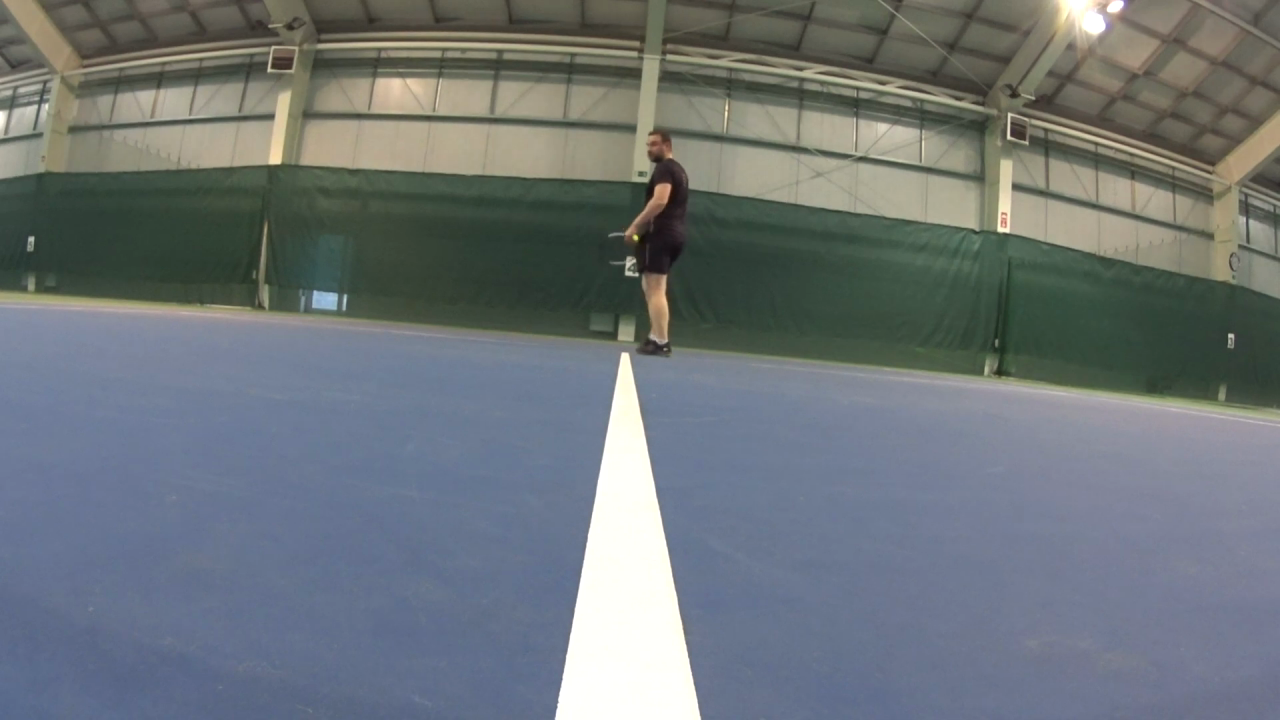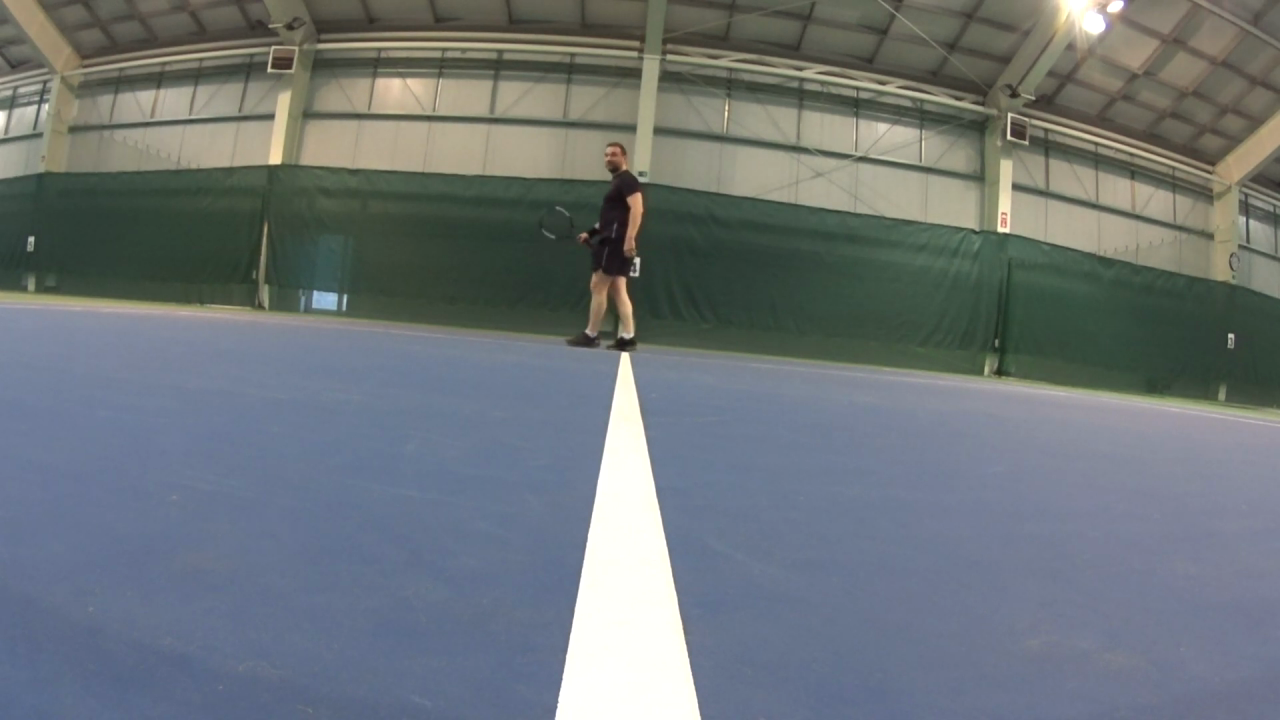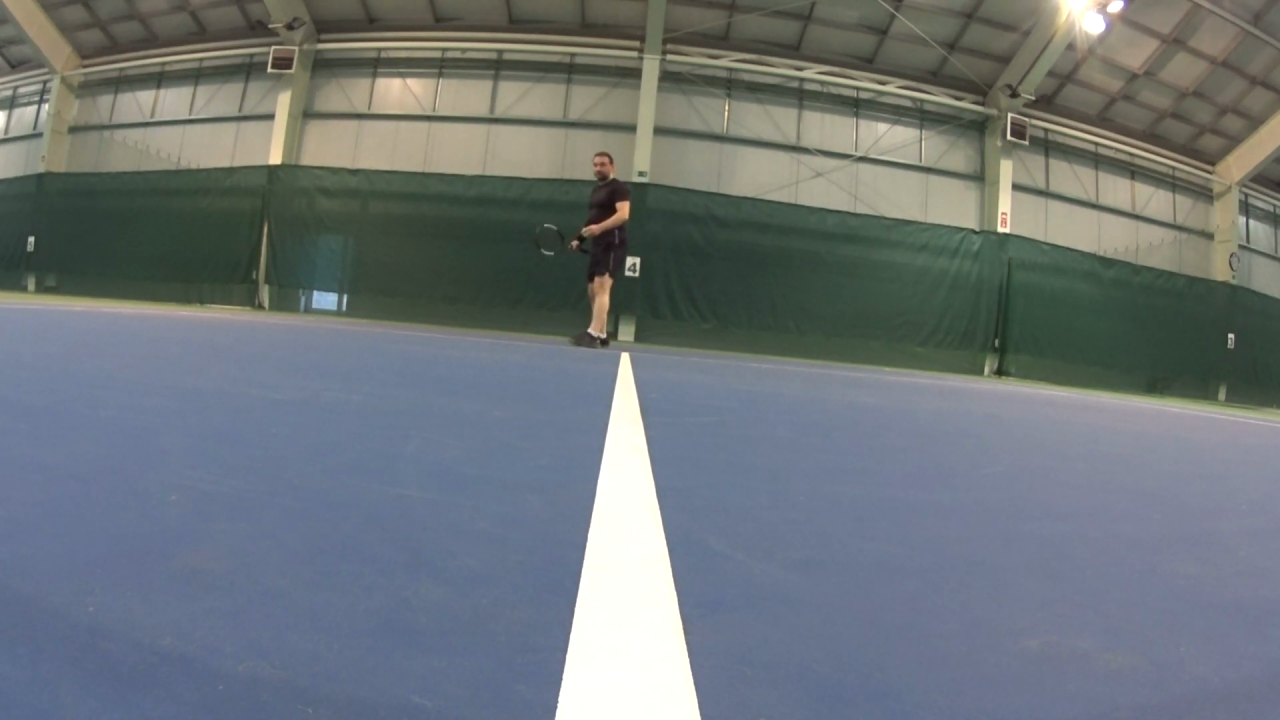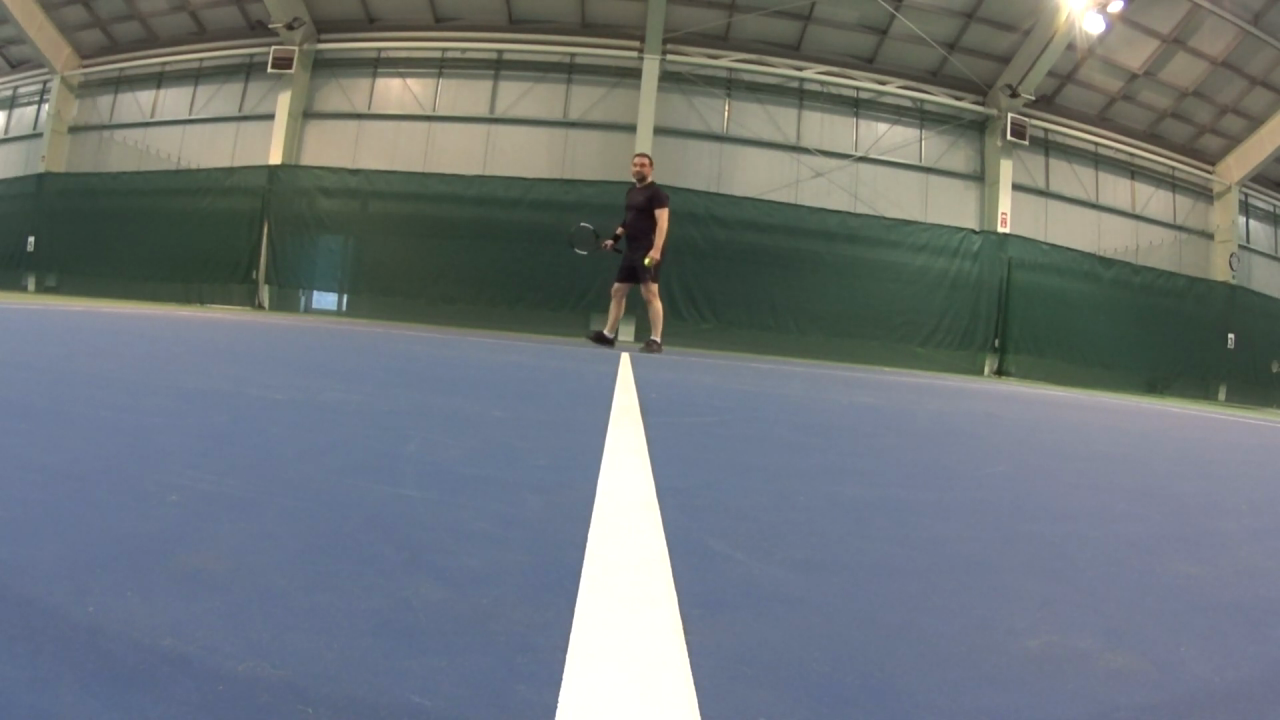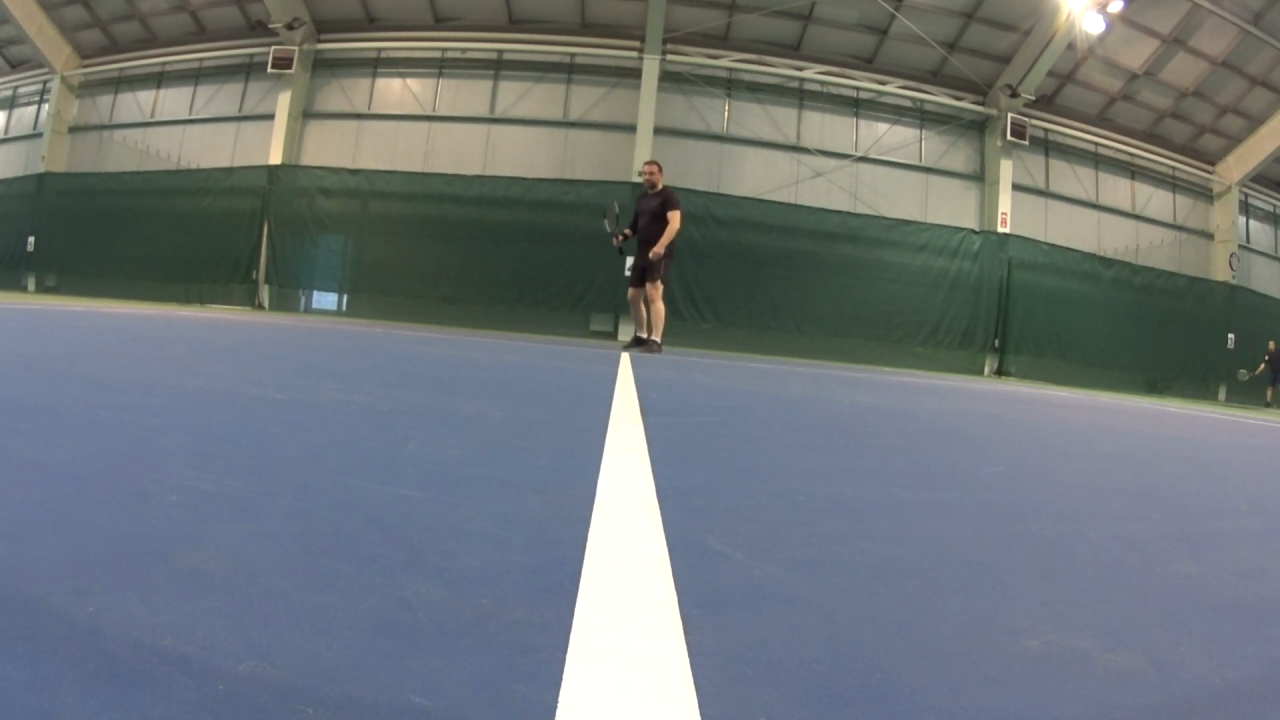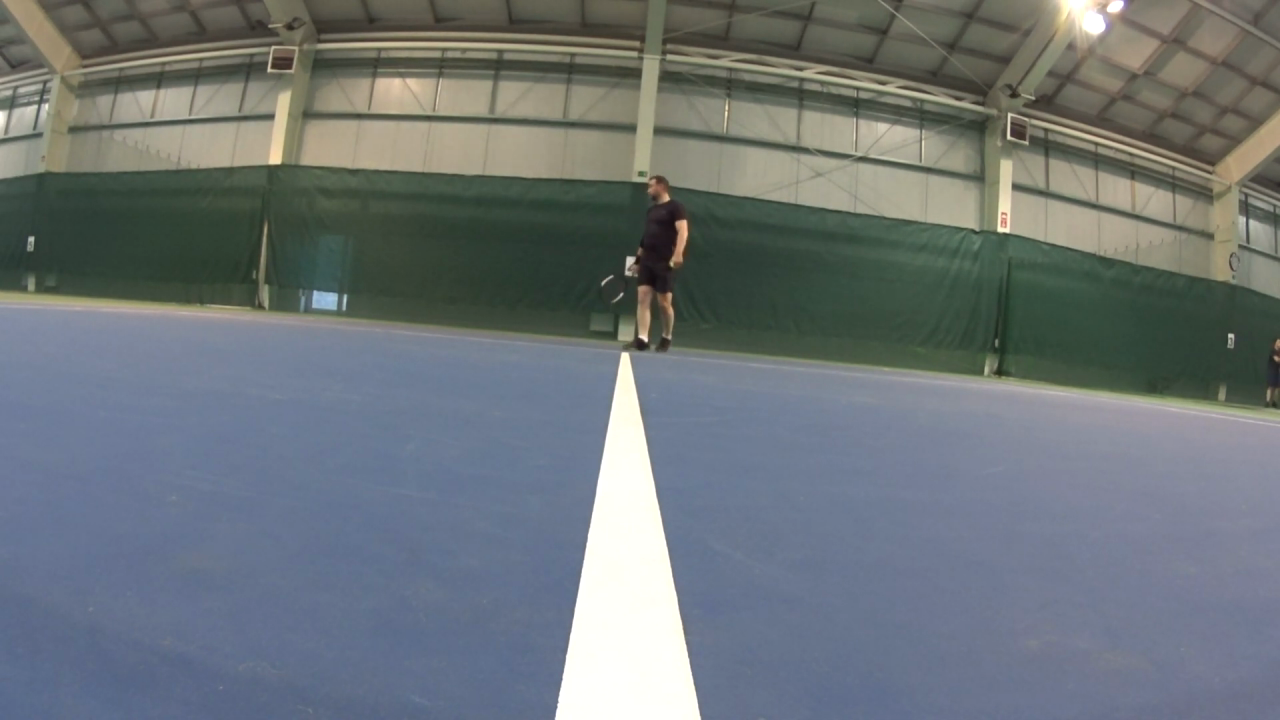
dt=0.7s
person 1, frame 1
left shoulder: (664, 168)
right shoulder: (679, 170)
left elbow: (659, 200)
left wrist: (635, 226)
left hip: (660, 235)
right hip: (676, 236)
left knee: (654, 289)
right knee: (651, 287)
left ankle: (661, 343)
right ankle: (657, 337)
person 1, frame 2
left shoulder: (627, 179)
right shoulder: (618, 181)
left elbow: (637, 209)
left wrist: (630, 238)
right wrist: (591, 233)
left hip: (615, 241)
right hip: (613, 241)
left knee: (598, 286)
right knee: (619, 291)
left ankle: (591, 335)
right ankle: (627, 337)
person 1, frame 3
left shoulder: (619, 188)
right shoulder: (596, 191)
left elbow: (623, 214)
left wrist: (599, 227)
right wrist: (579, 239)
left hip: (612, 245)
right hip: (598, 247)
left knee: (601, 288)
right knee: (593, 291)
left ankle: (593, 334)
right ankle: (600, 336)
person 1, frame 4
left shoulder: (657, 193)
right shoulder: (631, 192)
left elbow: (663, 222)
left wrist: (657, 249)
right wrist: (614, 239)
left hip: (647, 252)
right hip: (630, 251)
left knee: (650, 294)
right knee: (617, 292)
left ankle: (655, 341)
right ankle: (607, 334)
person 1, frame 5
left shoulder: (669, 197)
right shoulder: (642, 198)
left elbow: (675, 224)
left wrist: (661, 245)
right wrist: (623, 236)
left hip: (659, 254)
right hip: (642, 254)
left knee: (654, 294)
right knee: (633, 297)
left ankle: (656, 341)
right ankle: (641, 336)
person 1, frame 6
left shoulder: (675, 207)
right shoulder: (651, 210)
left elbow: (683, 231)
left wrist: (679, 253)
right wrist: (638, 260)
left hip: (666, 262)
right hip: (647, 260)
left knee: (664, 302)
right knee: (643, 298)
left ankle: (666, 338)
right ankle: (642, 340)
